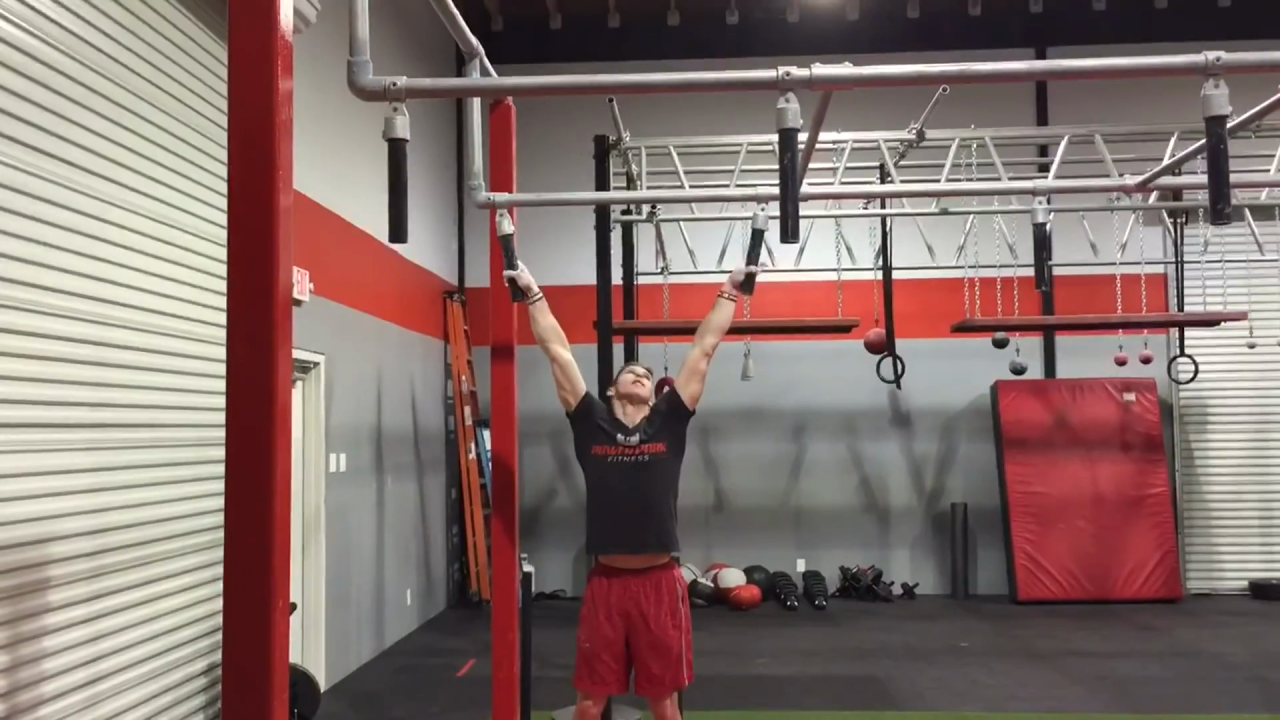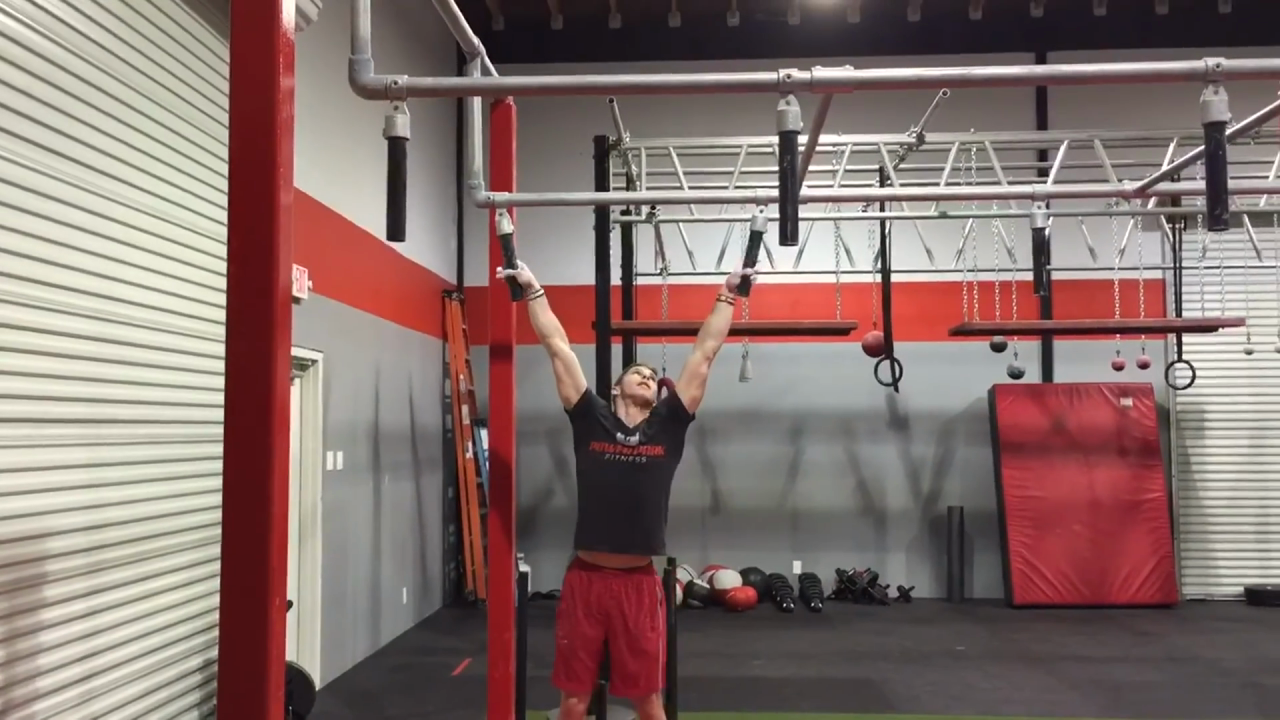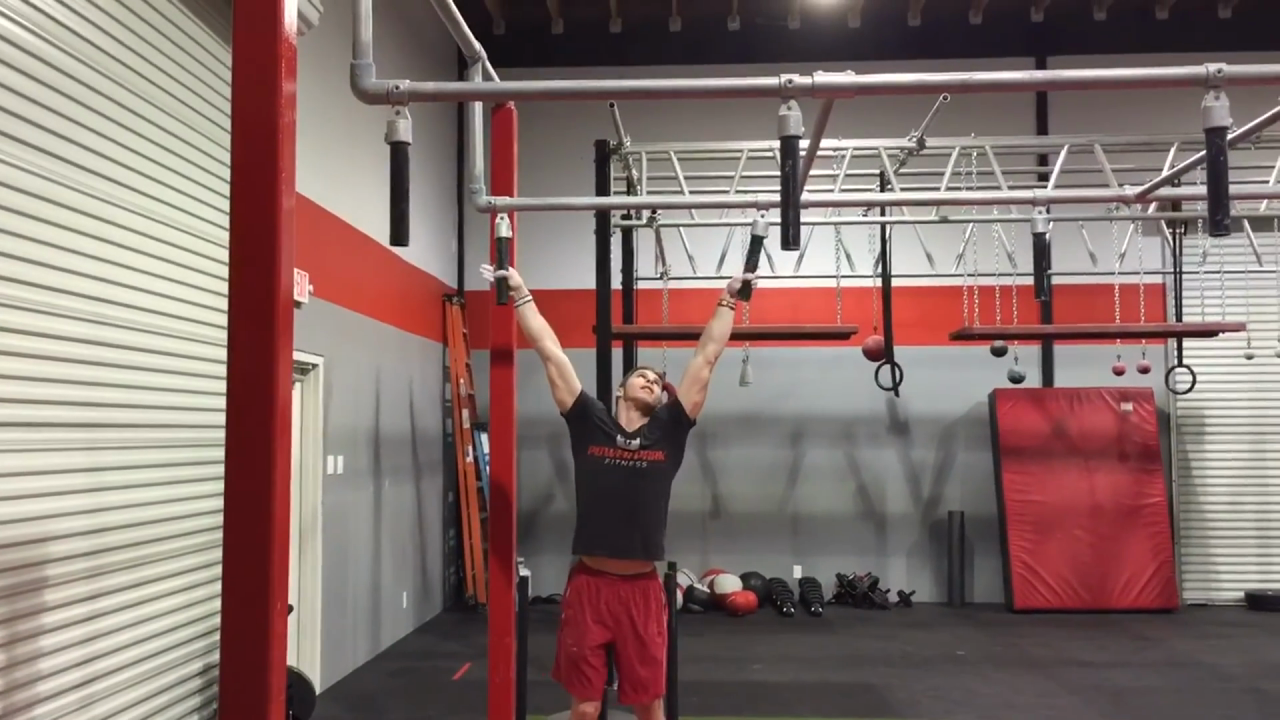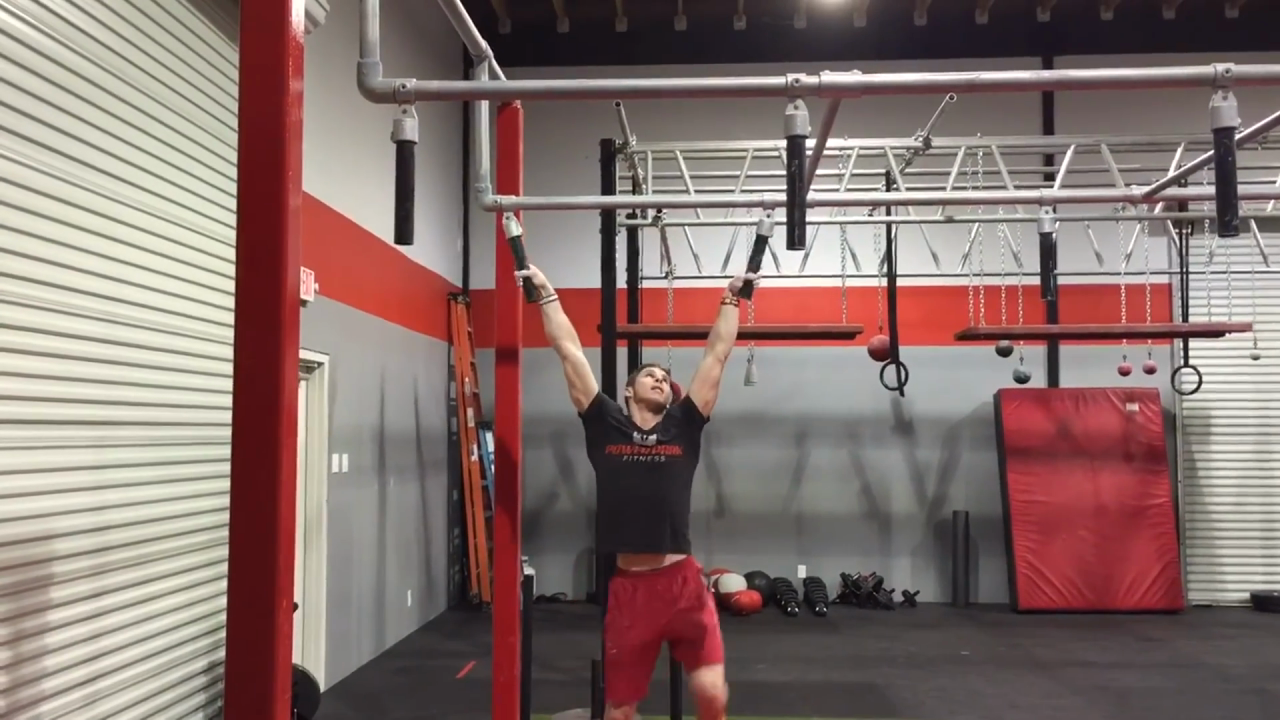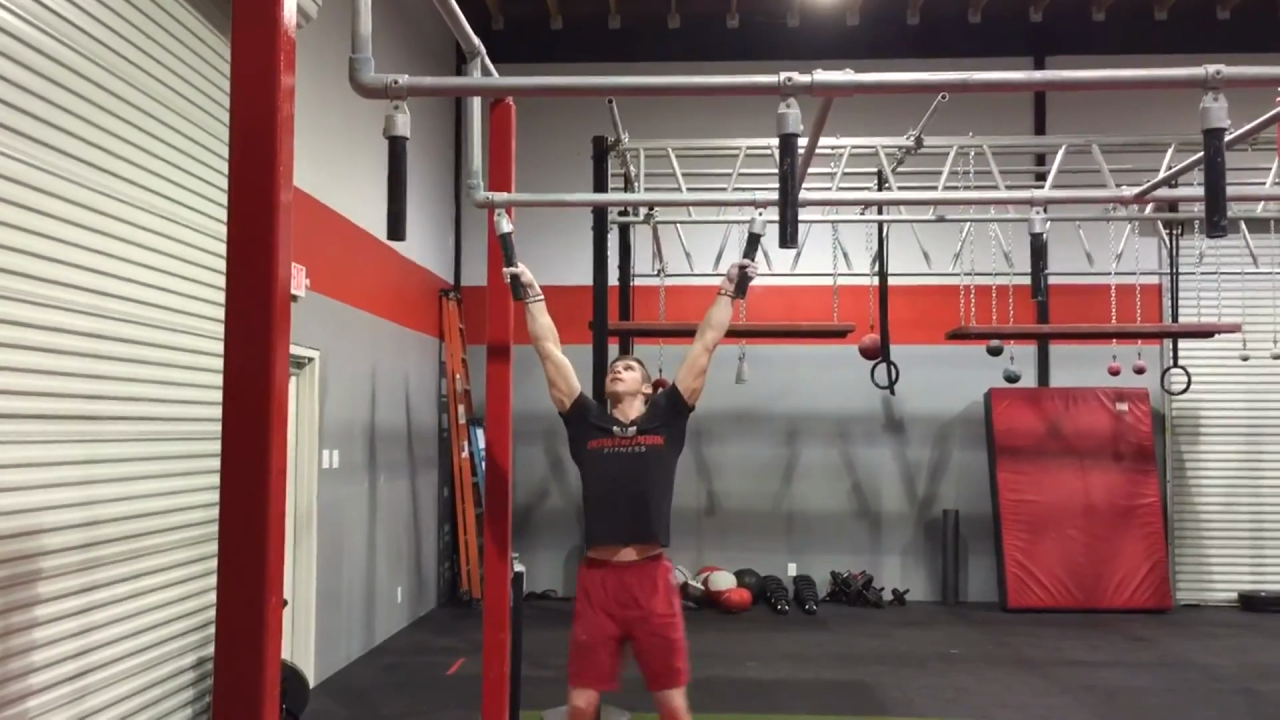
dt=0.5s
person 1, frame 1
left shoulder: (669, 422)
right shoulder: (591, 422)
left elbow: (704, 348)
right elbow: (558, 352)
left wrist: (730, 291)
right wrist: (532, 292)
left hip: (660, 582)
right hip: (606, 582)
person 1, frame 2
left shoulder: (668, 425)
right shoulder: (590, 420)
left elbow: (705, 352)
right elbow: (558, 348)
left wrist: (728, 295)
right wrist: (532, 289)
left hip: (638, 583)
right hip: (585, 579)
person 1, frame 3
left shoulder: (669, 430)
right shoulder: (589, 422)
left elbow: (706, 357)
right elbow: (551, 352)
left wrist: (728, 300)
right wrist: (520, 292)
left hip: (642, 589)
right hip: (589, 586)
person 1, frame 4
left shoulder: (684, 426)
right shoulder: (605, 425)
left elbow: (717, 354)
right elbow: (570, 351)
left wrist: (731, 298)
right wrist: (546, 291)
left hip: (683, 582)
right hip: (630, 586)
person 1, frame 5
left shoulder: (666, 418)
right shoulder: (586, 423)
left elbow: (705, 345)
right elbow: (550, 350)
left wrist: (727, 289)
right wrist: (532, 292)
left hip: (651, 578)
right hip: (599, 579)
